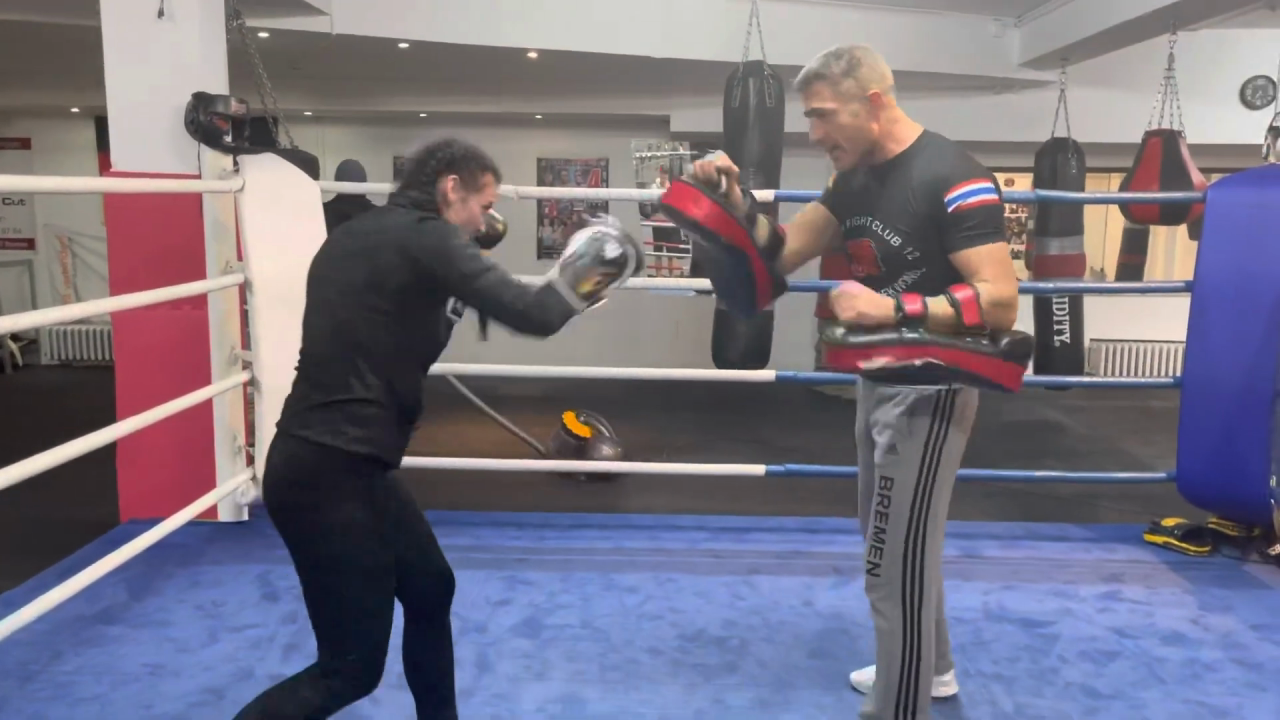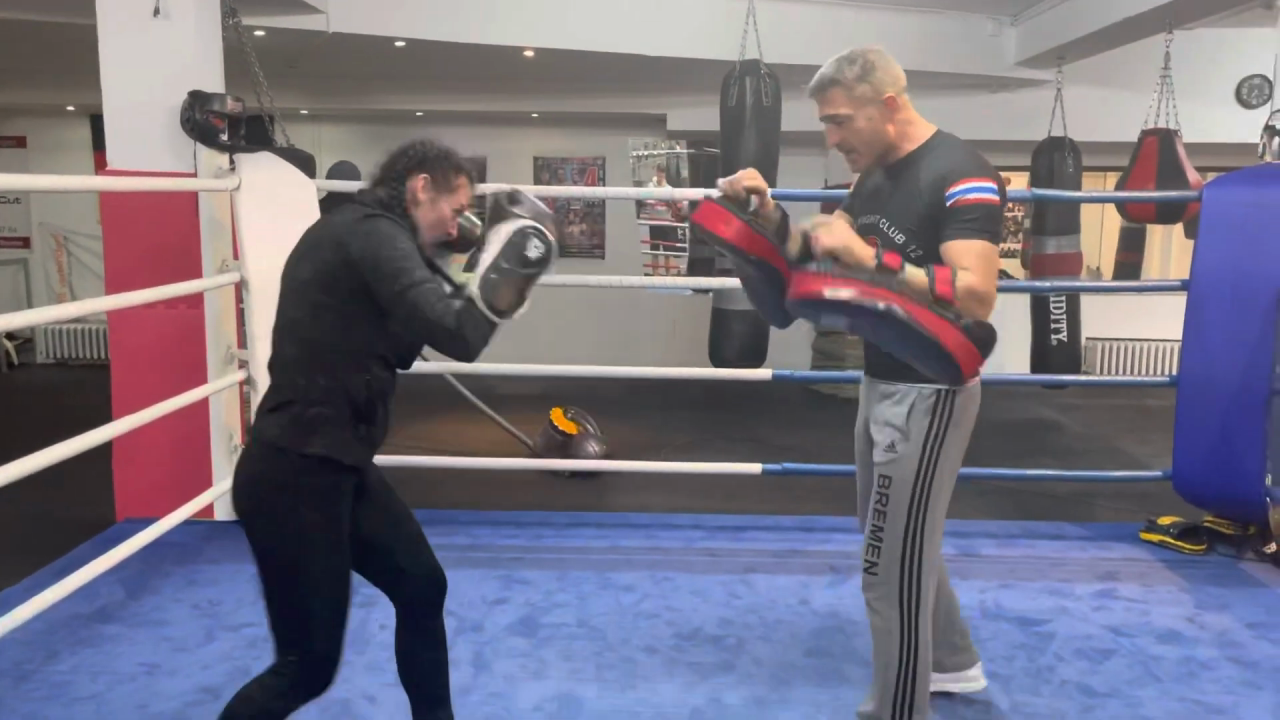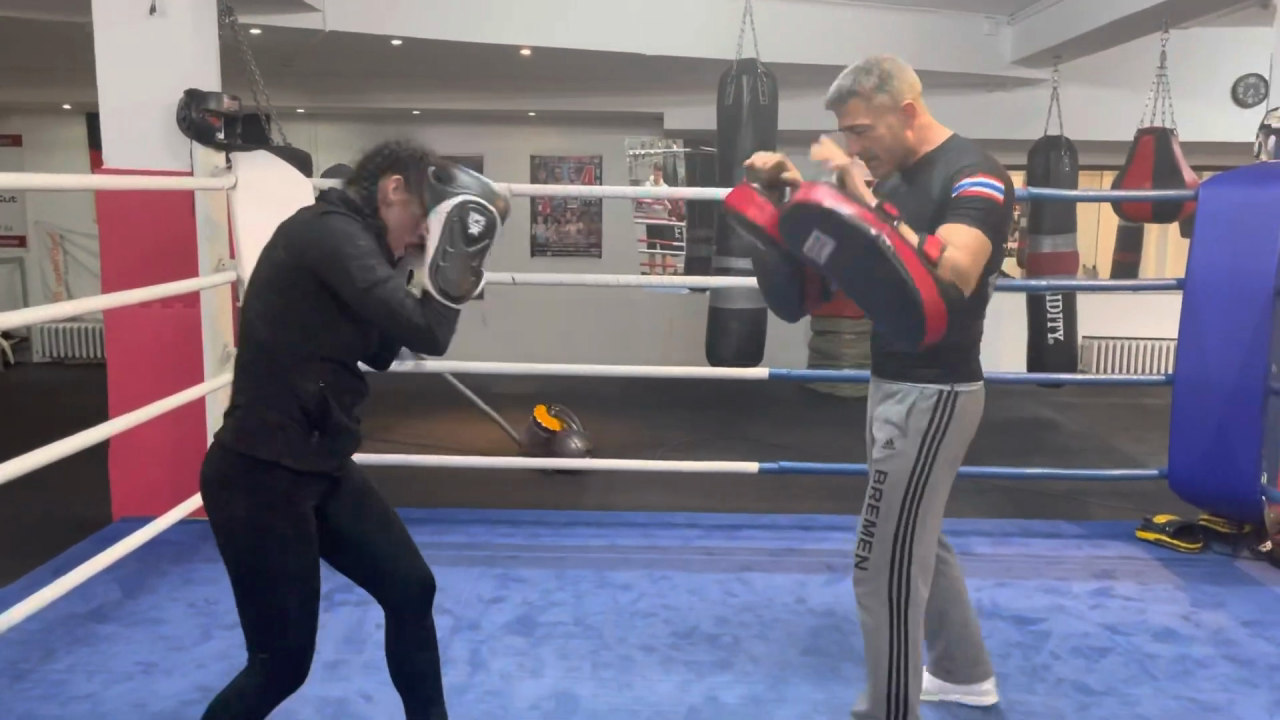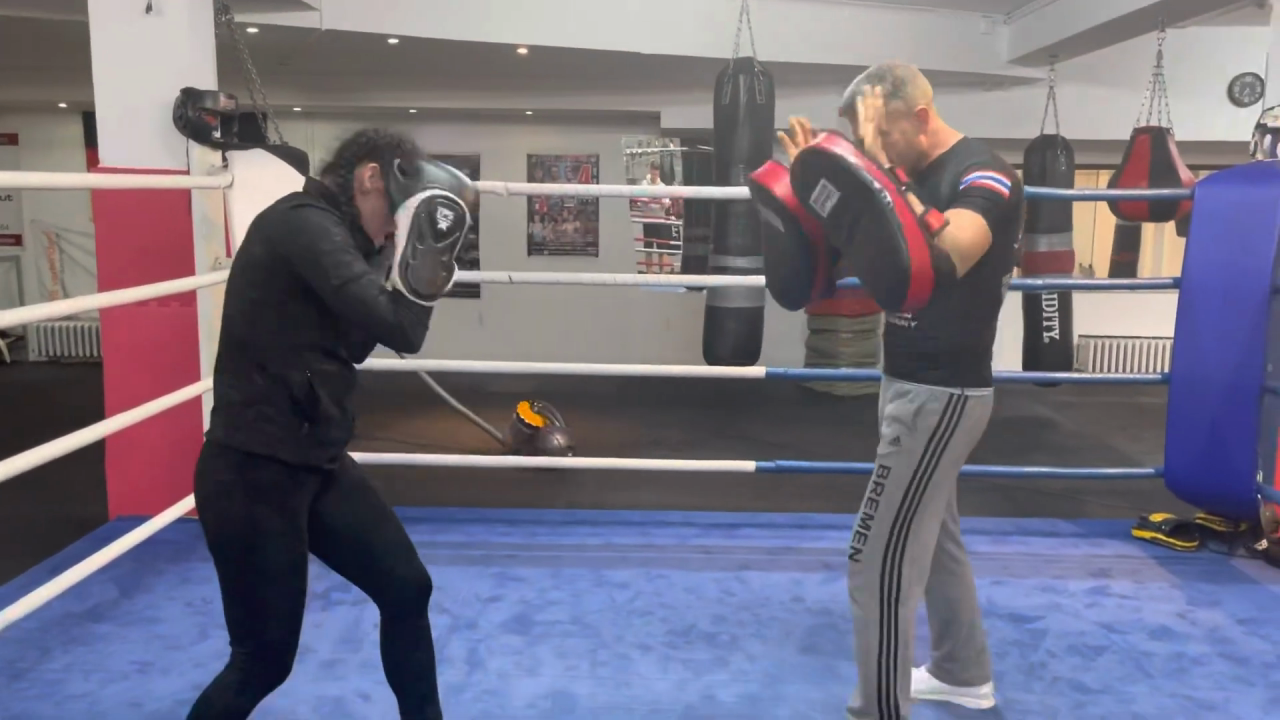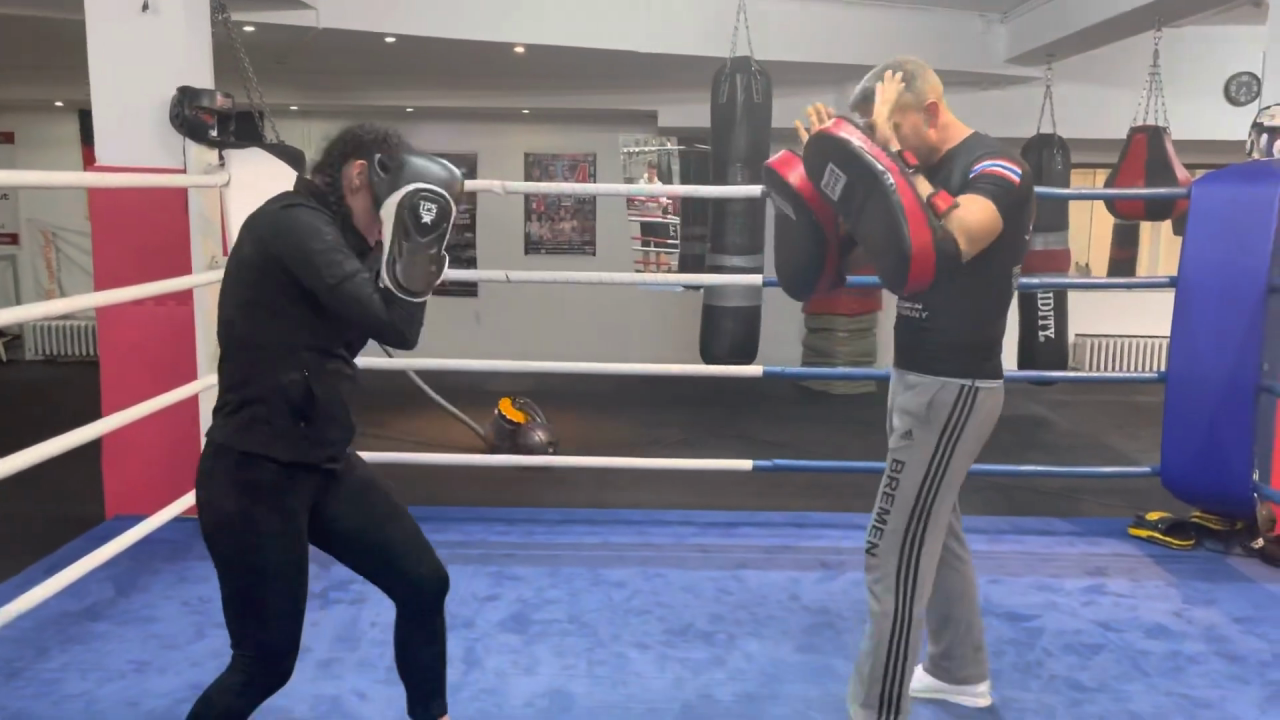
dt=0.1s
person 1, frame 1
left shoulder: (956, 180)
right shoulder: (856, 178)
left elbow: (1000, 302)
right elbow: (788, 251)
left wrist: (889, 307)
right wrist: (734, 194)
left hip: (928, 397)
right hip: (878, 388)
left knee: (895, 562)
right knee: (901, 544)
person 1, frame 2
left shoulder: (961, 177)
right shoulder: (876, 178)
left elbow: (973, 297)
right elbow: (812, 259)
left wrist: (864, 258)
right wrist: (766, 210)
left hip: (930, 396)
right hip: (881, 385)
left knee: (893, 562)
right knee: (901, 543)
right ankle: (952, 662)
person 1, frame 3
left shoulder: (975, 179)
right shoulder: (898, 178)
left elbow: (949, 277)
left wrist: (865, 197)
right wrist: (793, 191)
left hip: (933, 395)
right hip: (900, 387)
left knee: (884, 562)
right knee: (917, 538)
person 1, frame 4
left shoulder: (984, 177)
right shoulder: (916, 178)
left elbow: (942, 255)
left wrist: (876, 162)
left hip: (942, 396)
right hip: (914, 386)
left knee: (877, 561)
right knee: (932, 538)
person 1, frame 5
left shoulder: (994, 169)
right shoulder: (930, 170)
left elbow: (952, 240)
right elbow: (868, 241)
left wrist: (891, 149)
left hip: (953, 389)
right hip: (920, 379)
left knee: (894, 553)
right knee: (936, 534)
person 2, frame 1
left shoulder: (366, 236)
right shoulder: (423, 236)
right elbow: (532, 312)
left wrist: (448, 302)
right wrist: (602, 256)
left hip: (348, 459)
right hip: (330, 471)
left knee: (429, 590)
right knee: (351, 668)
person 2, frame 2
left shoulder: (345, 235)
right shoulder: (372, 233)
left elbow: (395, 351)
right elbow: (458, 336)
right wrist: (513, 252)
left hip: (327, 462)
right hip: (295, 472)
left knee: (422, 589)
right knee: (307, 666)
person 2, frame 3
left shoulder: (344, 237)
right shoulder: (329, 231)
left elbow: (380, 348)
right elbow: (426, 332)
left wrist: (427, 254)
right wrist: (460, 235)
left hip: (320, 465)
right hip: (260, 473)
left knee: (412, 590)
right knee: (282, 663)
person 2, frame 4
left shoulder: (322, 229)
right shoulder: (302, 223)
left elbow: (355, 341)
right elbow: (399, 329)
left wrist: (385, 253)
right wrist: (430, 229)
left hip: (315, 461)
right hip: (252, 470)
left knee: (407, 589)
right knee: (264, 658)
person 2, frame 5
left shoulder: (321, 230)
right shoulder: (290, 223)
left elbow: (348, 334)
right elbow: (394, 325)
left wrist: (387, 245)
right wrist: (418, 223)
left hip: (324, 459)
right hip: (257, 471)
left knee: (424, 582)
right knee: (266, 660)
